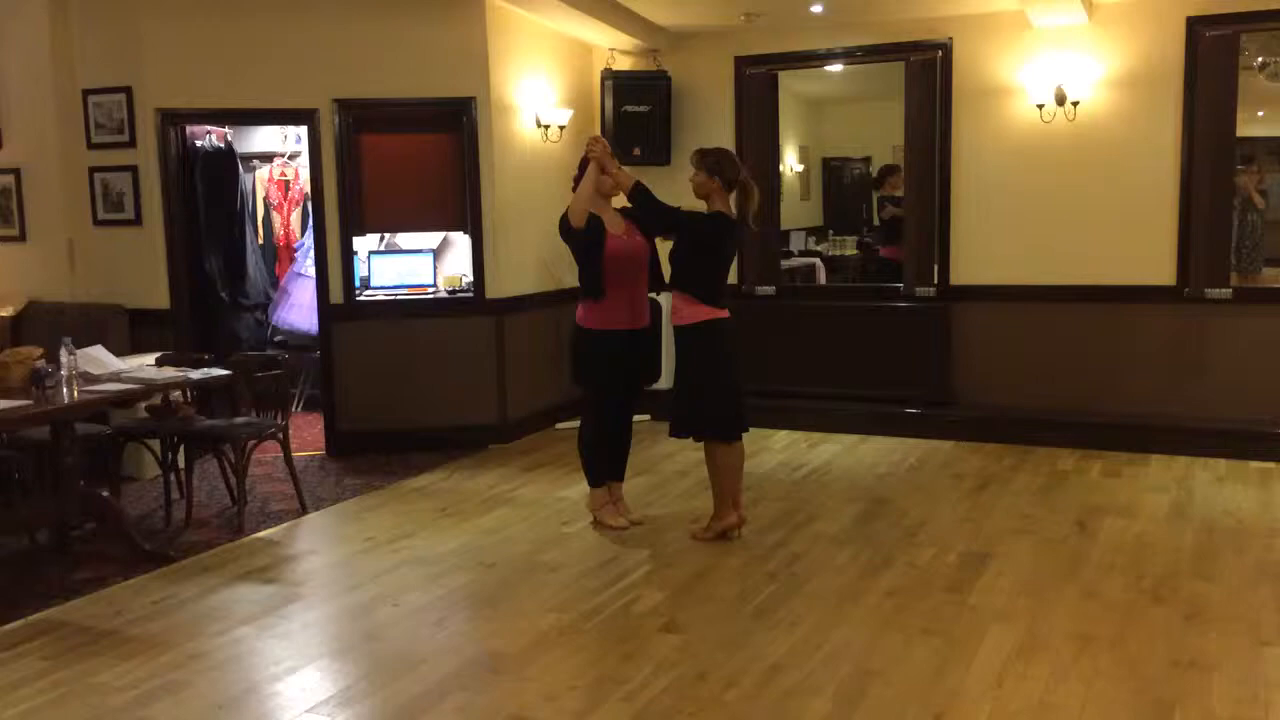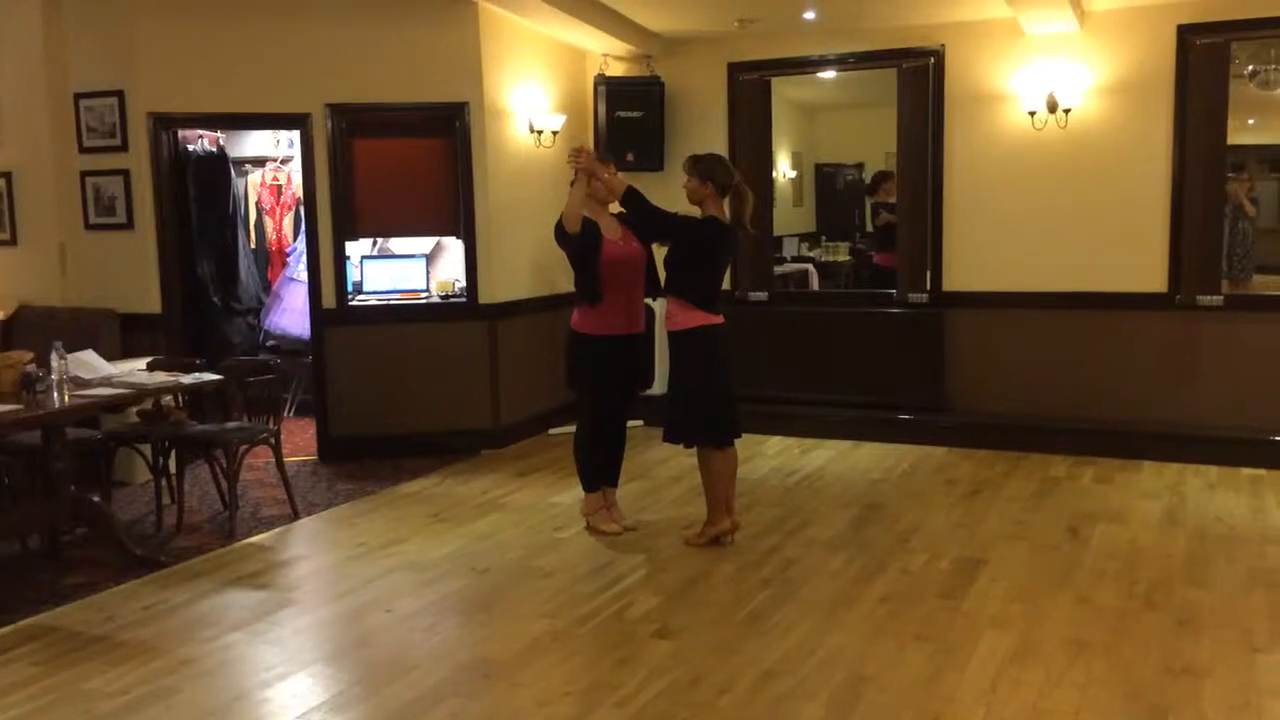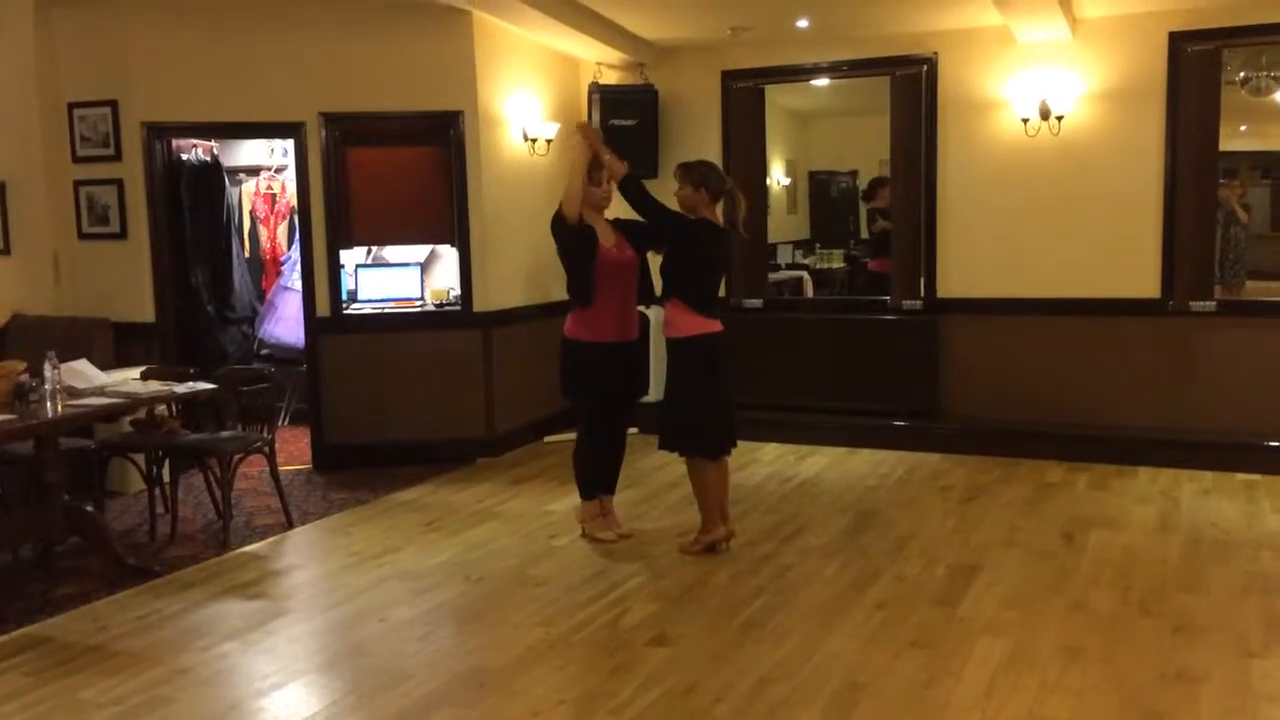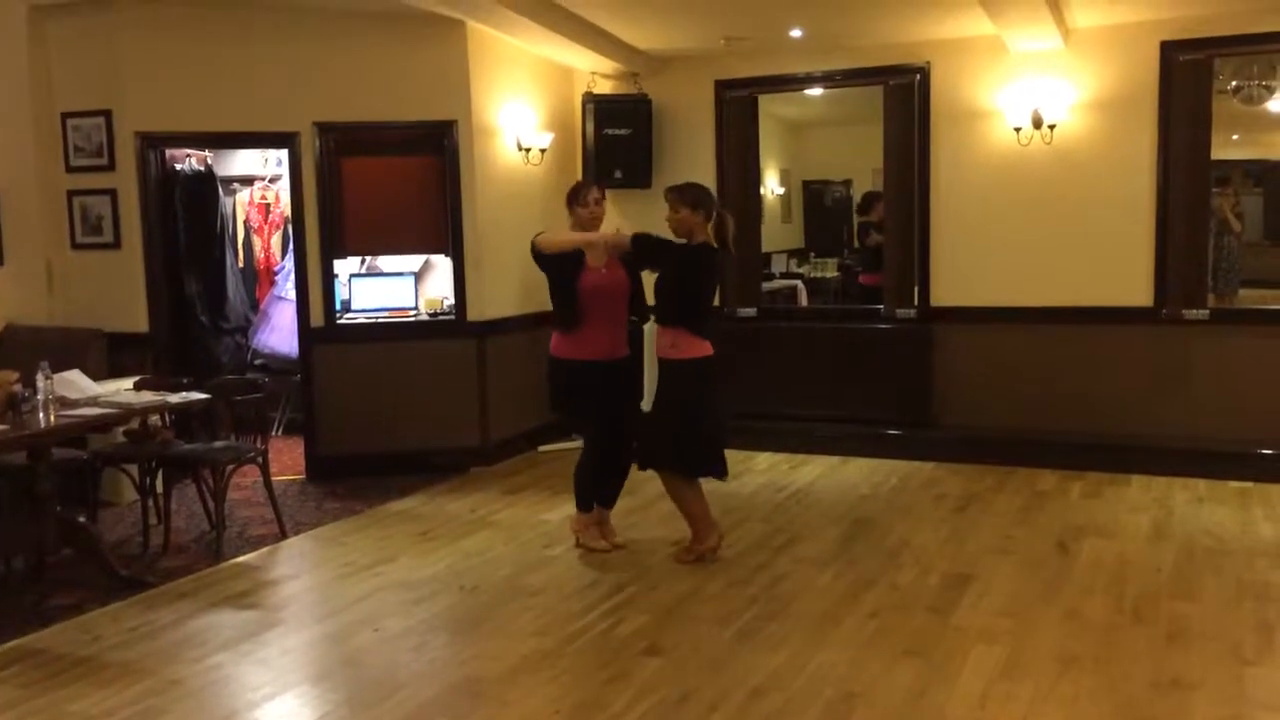
dt=0.5s
person 1, frame 1
left shoulder: (710, 226)
right shoulder: (722, 224)
left elbow: (654, 209)
right elbow: (663, 219)
left wrist: (610, 165)
right wrist: (615, 167)
left hip: (700, 332)
right hip: (712, 329)
left knee: (714, 427)
right knee: (724, 425)
left ankle: (723, 514)
right ankle: (734, 508)
person 1, frame 2
left shoulder: (703, 231)
right shoulder: (718, 229)
left elbow: (646, 213)
right elbow: (657, 223)
left wrist: (598, 171)
right wrist: (606, 174)
left hip: (694, 337)
right hip: (706, 334)
left knee: (706, 432)
right knee: (718, 431)
left ankle: (717, 518)
right ankle: (727, 513)
person 1, frame 3
left shoulder: (695, 234)
right shoulder: (713, 235)
left elbow: (640, 198)
right elbow: (655, 229)
left wrist: (600, 150)
left hip: (692, 345)
right hip: (704, 341)
left knee: (694, 439)
right knee: (706, 439)
left ankle: (711, 527)
right ankle: (721, 521)
person 1, frame 4
left shoulder: (702, 257)
right shoulder: (689, 256)
left elbow: (645, 246)
right elbow: (650, 252)
left wrist: (586, 239)
left hip: (688, 367)
right hip: (682, 364)
left knee: (668, 455)
right knee: (668, 453)
left ankle: (705, 535)
right ankle: (705, 530)
person 2, frame 1
left shoulder: (634, 218)
right shoulder: (583, 222)
right elbow: (573, 222)
right wrist: (594, 165)
left hip: (637, 332)
right hip: (598, 334)
left knee: (624, 414)
right knee: (598, 414)
left ankle: (617, 494)
right ankle: (598, 499)
person 2, frame 2
left shoulder: (631, 225)
right shoulder: (580, 228)
right elbow: (566, 228)
right wrist: (582, 173)
left hip: (631, 338)
right hip: (593, 340)
left knee: (618, 420)
right knee: (594, 420)
left ankle: (610, 500)
right ankle: (592, 505)
person 2, frame 3
left shoulder: (627, 231)
right shoulder: (574, 234)
right elbow: (566, 212)
right wrist: (581, 156)
left hip: (626, 345)
right hip: (586, 347)
left knee: (617, 427)
right knee: (593, 427)
left ankle: (607, 506)
right ankle: (589, 512)
person 2, frame 4
left shoulder: (623, 251)
right shoulder: (564, 255)
right elbow: (539, 244)
right wrist: (588, 238)
left hip: (618, 363)
right hip: (575, 365)
left knee: (624, 442)
right knee: (598, 442)
left ankle: (603, 516)
right ankle: (584, 522)
